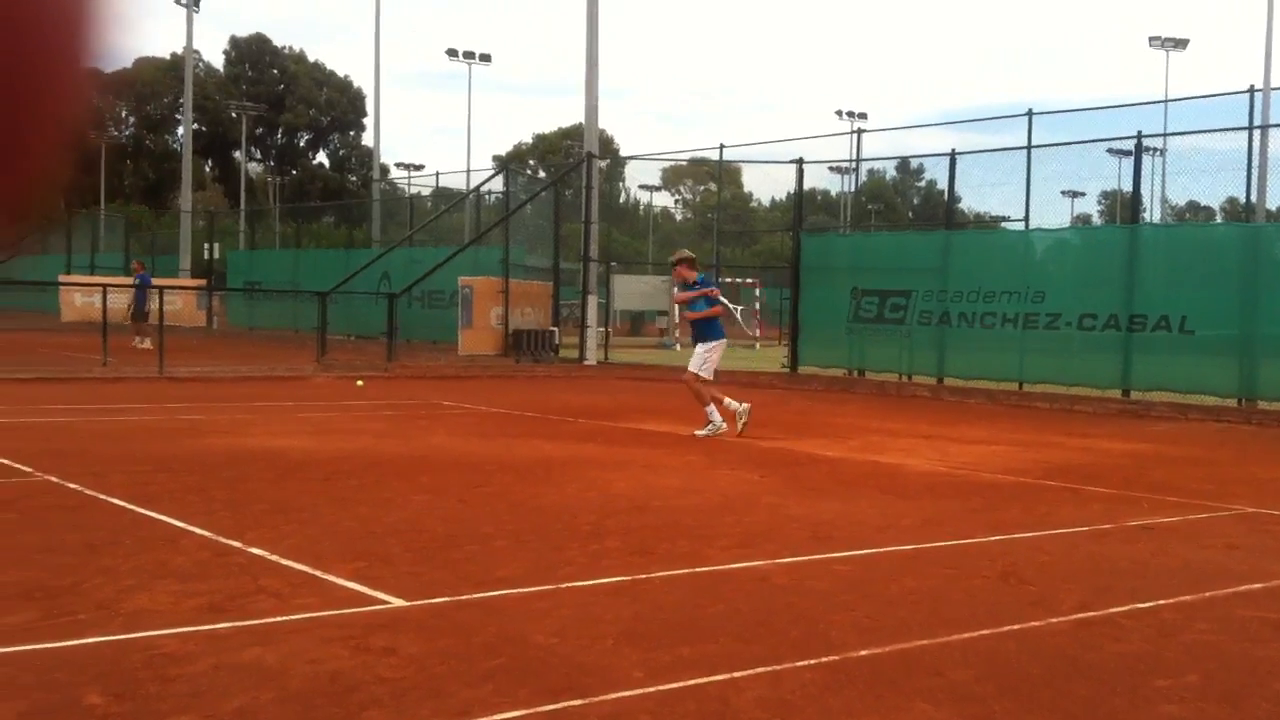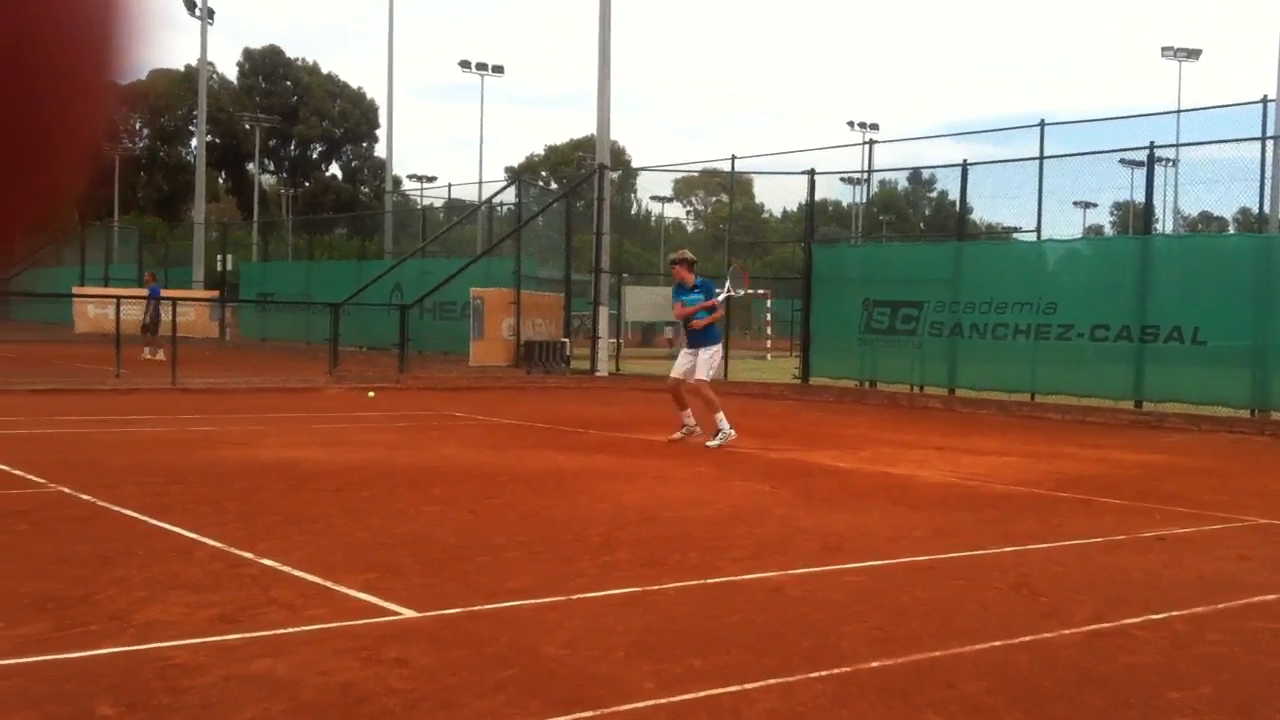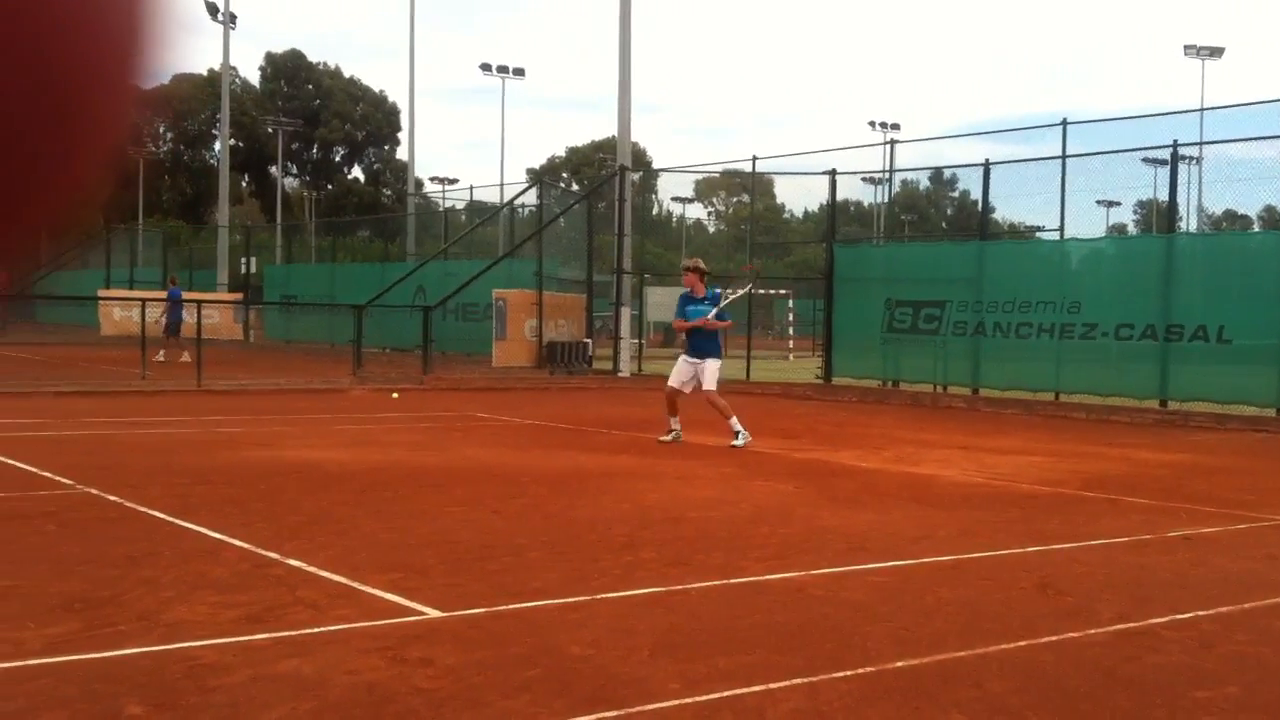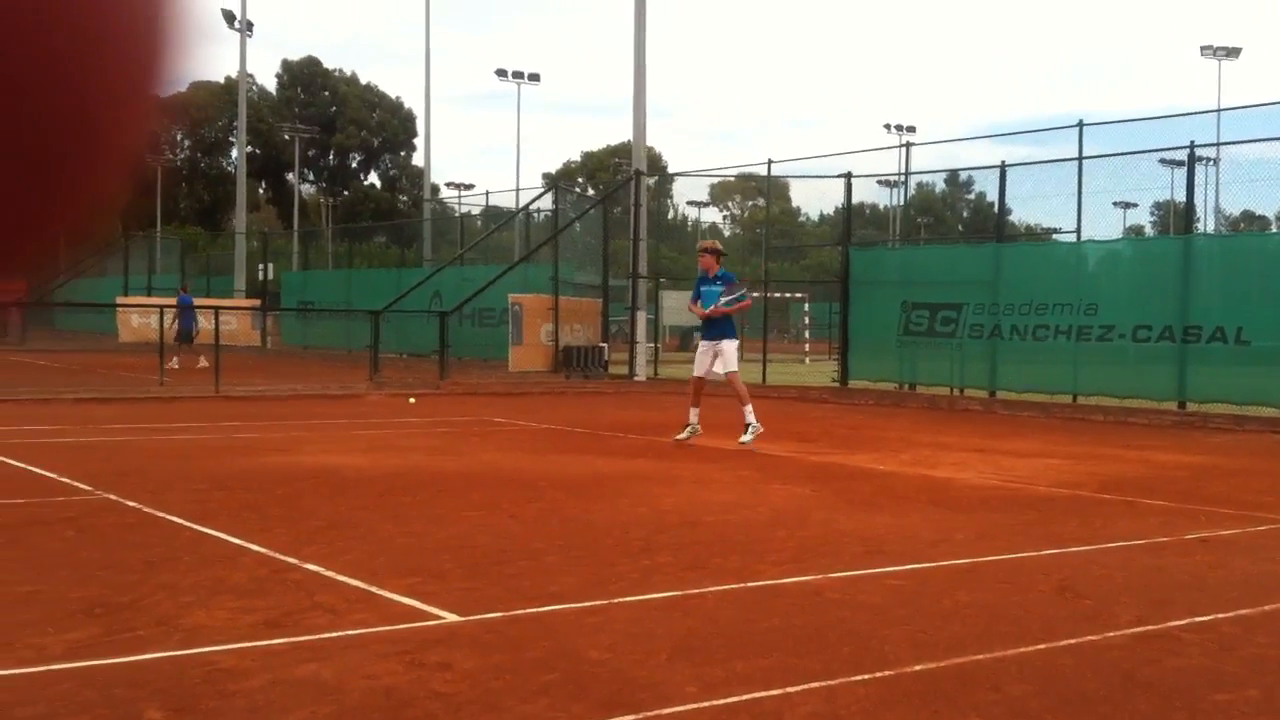
dt=0.2s
person 1, frame 1
left shoulder: (707, 283)
right shoulder: (685, 288)
left elbow: (719, 309)
right elbow: (678, 299)
left wrist: (696, 315)
right wrist: (703, 292)
left hip: (712, 339)
right hip: (702, 342)
left knee: (690, 379)
right knee: (702, 388)
left ankle: (717, 422)
right ankle: (739, 408)
person 1, frame 2
left shoulder: (706, 286)
right shoulder: (677, 289)
left elbow: (719, 313)
right elbow: (678, 314)
left wrist: (704, 321)
right wrist: (705, 305)
left hip: (709, 344)
right hip: (690, 346)
left knee: (699, 386)
right knee: (673, 385)
left ankle: (725, 429)
right ankle: (690, 425)
person 1, frame 3
left shoulder: (715, 298)
right shoulder: (684, 298)
left elbow: (728, 323)
right elbow: (676, 325)
left wrist: (717, 324)
right wrist: (696, 323)
left hip: (711, 356)
right hip: (690, 355)
left knee: (710, 395)
right knee: (670, 392)
left ankle: (740, 432)
right ankle: (675, 430)
person 1, frame 4
left shoulder: (728, 278)
right shoulder: (701, 280)
left elbow: (747, 302)
right elbow: (692, 304)
left wrist: (726, 310)
right wrist: (699, 311)
left hip: (726, 337)
right hip: (706, 339)
left knee: (733, 377)
right knee: (696, 381)
left ankle: (752, 424)
right ankle: (693, 425)
